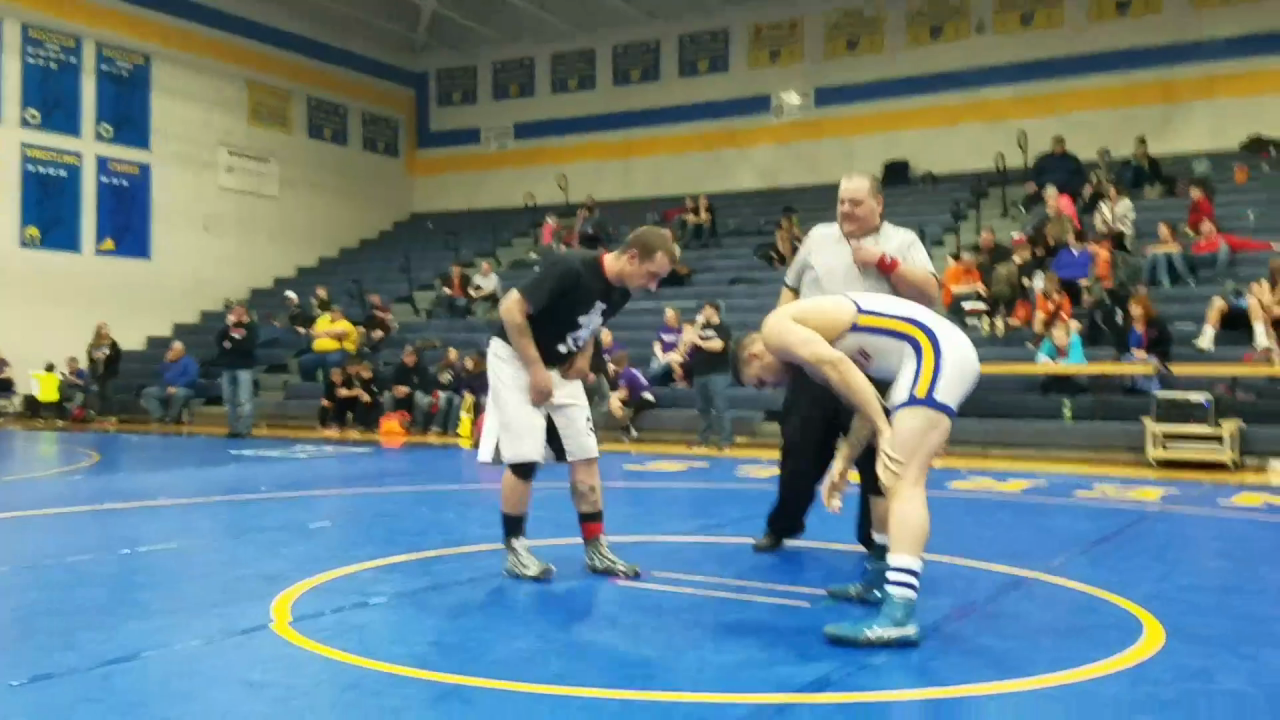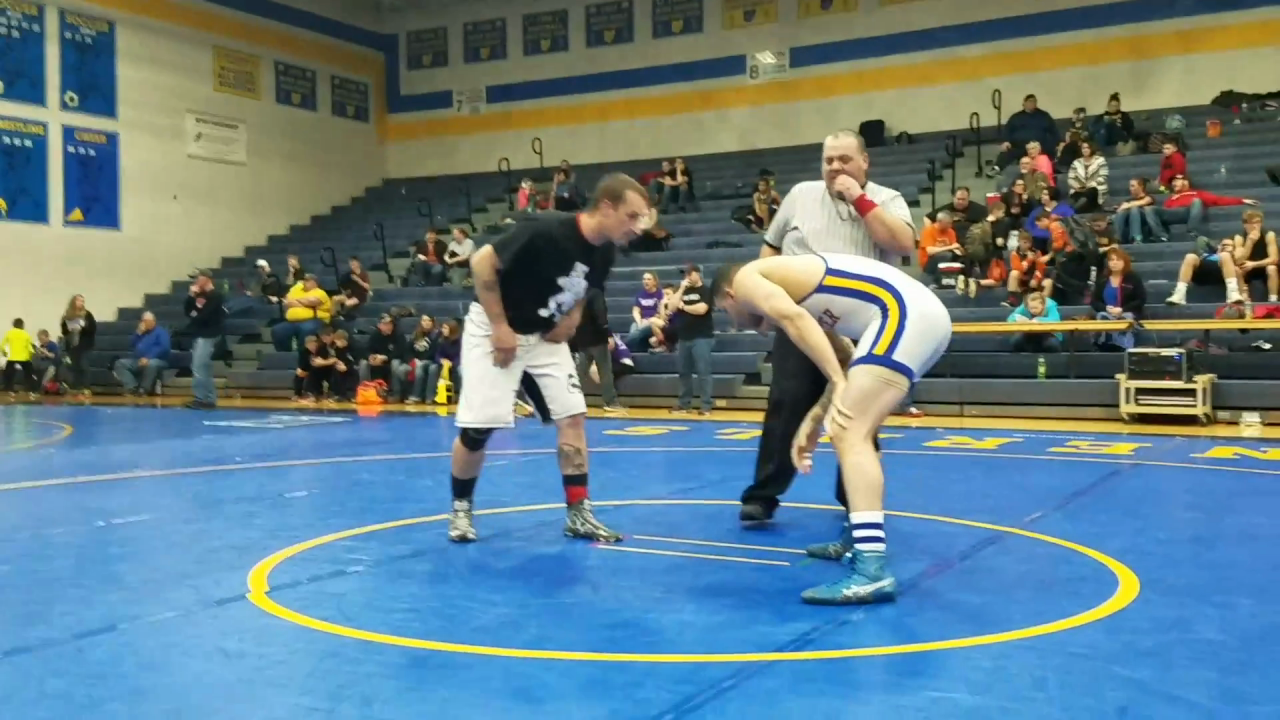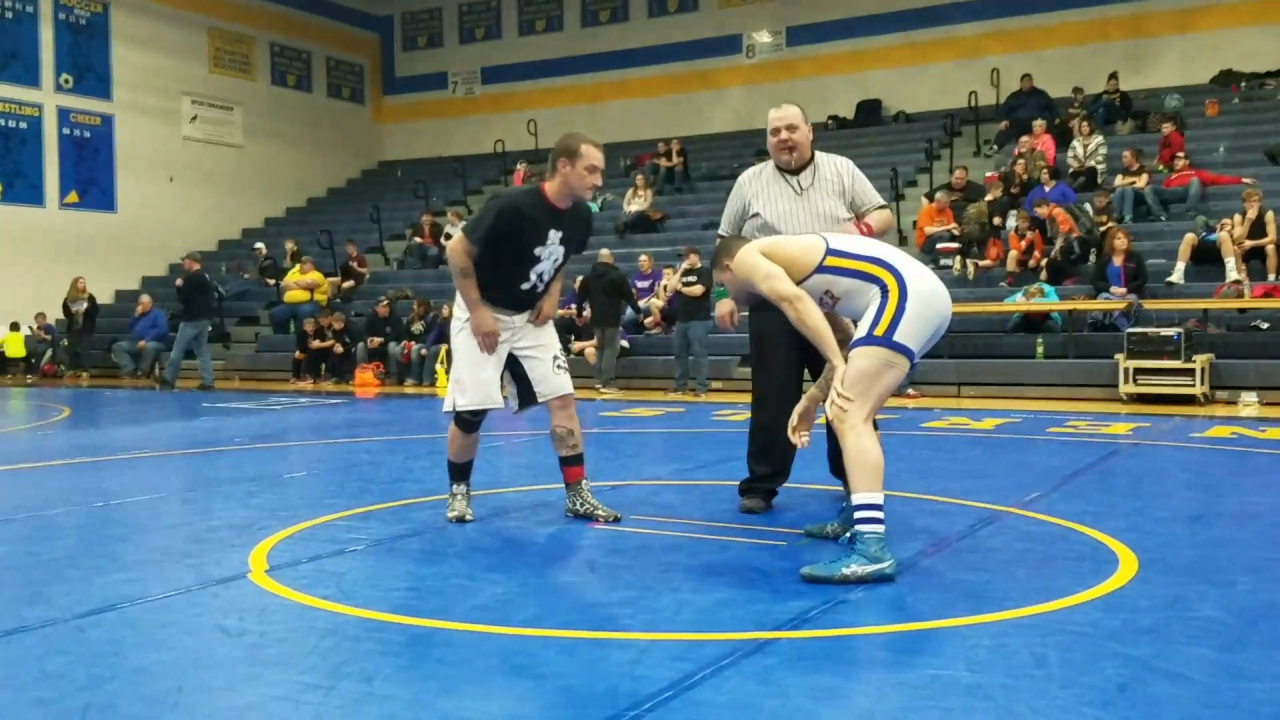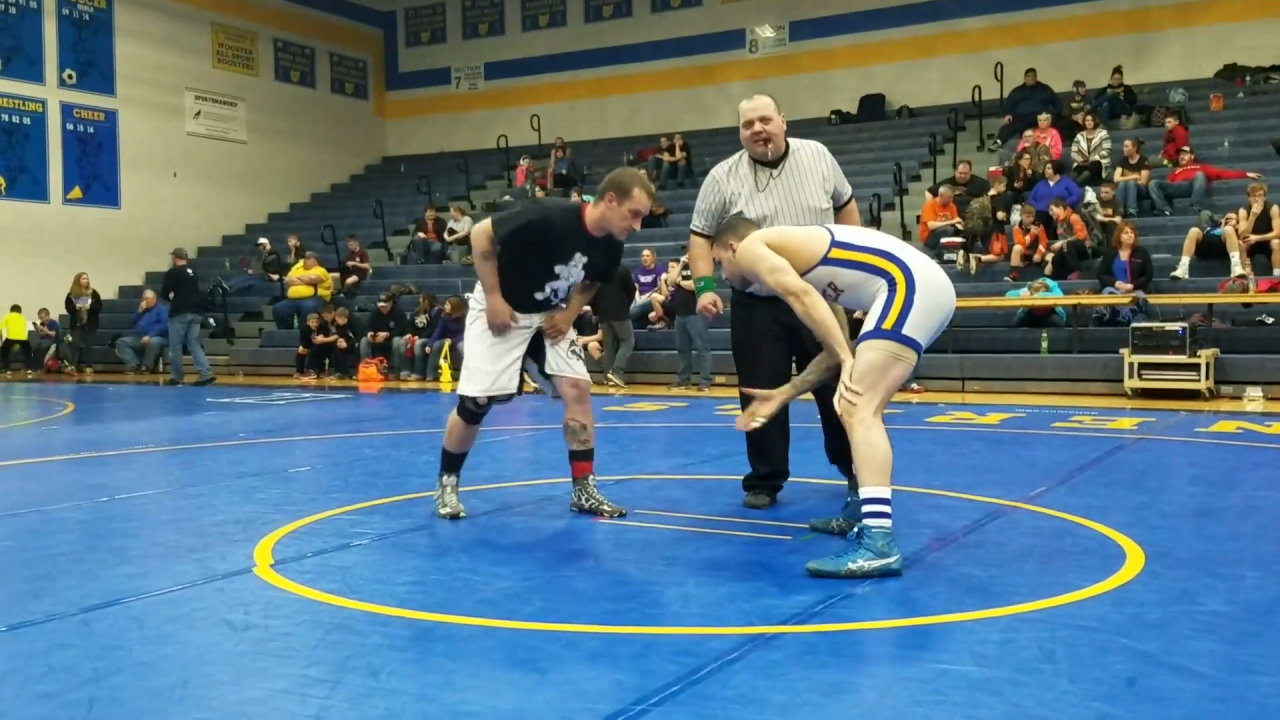
dt=0.4s
person 1, frame 1
left shoulder: (902, 242)
right shoulder: (819, 237)
left elbow: (929, 290)
right elbow: (791, 290)
left wrist: (883, 261)
left knee: (874, 457)
right knee: (800, 449)
left ankle: (876, 541)
right ankle: (781, 525)
person 1, frame 2
left shoulder: (886, 200)
right shoulder: (800, 196)
left elbow: (902, 244)
right elbow: (770, 249)
left wrist: (860, 199)
right knee: (786, 406)
right ankle: (762, 495)
person 1, frame 3
left shoulder: (841, 170)
right shoulder: (750, 182)
left elbow: (883, 217)
right elbow: (727, 241)
left wrist: (862, 232)
right wrist: (724, 293)
right hip: (772, 311)
right knee: (772, 399)
right ankle: (761, 485)
person 1, frame 4
left shoulder: (817, 157)
right shoulder: (723, 177)
left elbow: (846, 207)
right elbow: (701, 237)
right wrist: (705, 286)
right hip: (757, 306)
left knee: (837, 387)
right knee: (762, 395)
left ankle: (854, 469)
right ankle: (764, 481)
person 2, frame 1
left shoulder: (620, 291)
right shoulder: (570, 269)
right elbow: (512, 308)
left wrist: (585, 354)
right wrist: (535, 369)
left hip: (560, 368)
right hip: (516, 363)
left knee: (585, 456)
right knee: (524, 458)
left ankle: (596, 550)
right ankle: (515, 549)
person 2, frame 2
left shoulder: (605, 253)
right shoulder: (544, 231)
right elbow: (482, 263)
left wrist: (573, 316)
right wrist: (499, 327)
left hip: (545, 338)
right hip: (495, 329)
left knee: (574, 418)
right knee: (479, 427)
left ankle: (579, 515)
right ankle: (460, 508)
person 2, frame 3
left shoulder: (581, 216)
right shoulder: (512, 205)
right elbow: (457, 251)
left wrist: (553, 294)
right wrist: (478, 312)
left hip: (531, 317)
right hip: (484, 315)
left knee: (562, 398)
right knee: (470, 410)
left ankle: (578, 495)
right ankle: (458, 491)
person 2, frame 4
left shoulder: (611, 246)
right shoulder: (549, 216)
right elbow: (481, 235)
left wrist: (569, 313)
right wrist: (495, 300)
left hip: (548, 316)
right hip: (500, 309)
left knee: (577, 387)
right knee: (476, 401)
left ankle: (584, 490)
right ankle: (447, 484)
person 3, frame 1
left shoulder: (775, 329)
right shoulder: (809, 353)
left elbow: (837, 364)
right elbow: (868, 405)
left wrist: (885, 430)
right wrist: (844, 458)
left hip: (935, 352)
right hip: (950, 350)
left knee: (901, 480)
right knee: (892, 472)
left ankle: (898, 616)
right ankle: (885, 578)
person 3, frame 2
left shoulder: (745, 279)
right shoulder: (783, 278)
left elbow: (795, 319)
right elbow: (846, 365)
left wrist: (840, 385)
right wrist: (814, 421)
left hip: (903, 313)
right hip: (927, 313)
left knee: (848, 434)
right knee: (856, 430)
left ankle: (872, 571)
right ankle: (859, 538)
person 3, frame 3
left shoulder: (746, 258)
right shoulder: (783, 257)
left elbow: (794, 301)
right elbow: (844, 342)
left wrist: (840, 367)
right wrist: (812, 400)
left hip: (903, 293)
right hip: (926, 292)
left knee: (848, 417)
right knee: (855, 412)
left ankle: (872, 550)
right ankle: (858, 518)
person 3, frame 4
left shoulder: (750, 248)
right shoulder: (785, 250)
left elbow: (802, 295)
right elbow: (834, 351)
left wrist: (848, 361)
right wrist: (782, 395)
left hip: (910, 284)
right hip: (928, 284)
left knee: (857, 410)
right knee: (862, 406)
left ankle: (879, 545)
right ankle: (864, 511)
